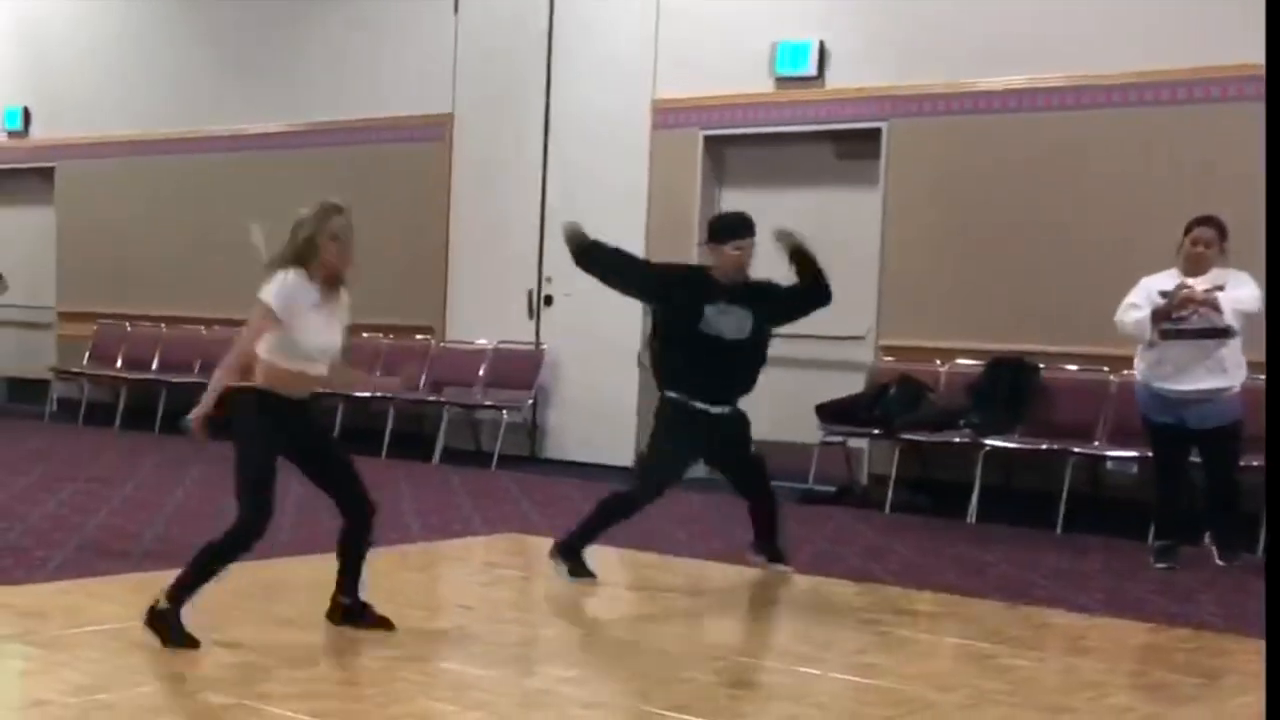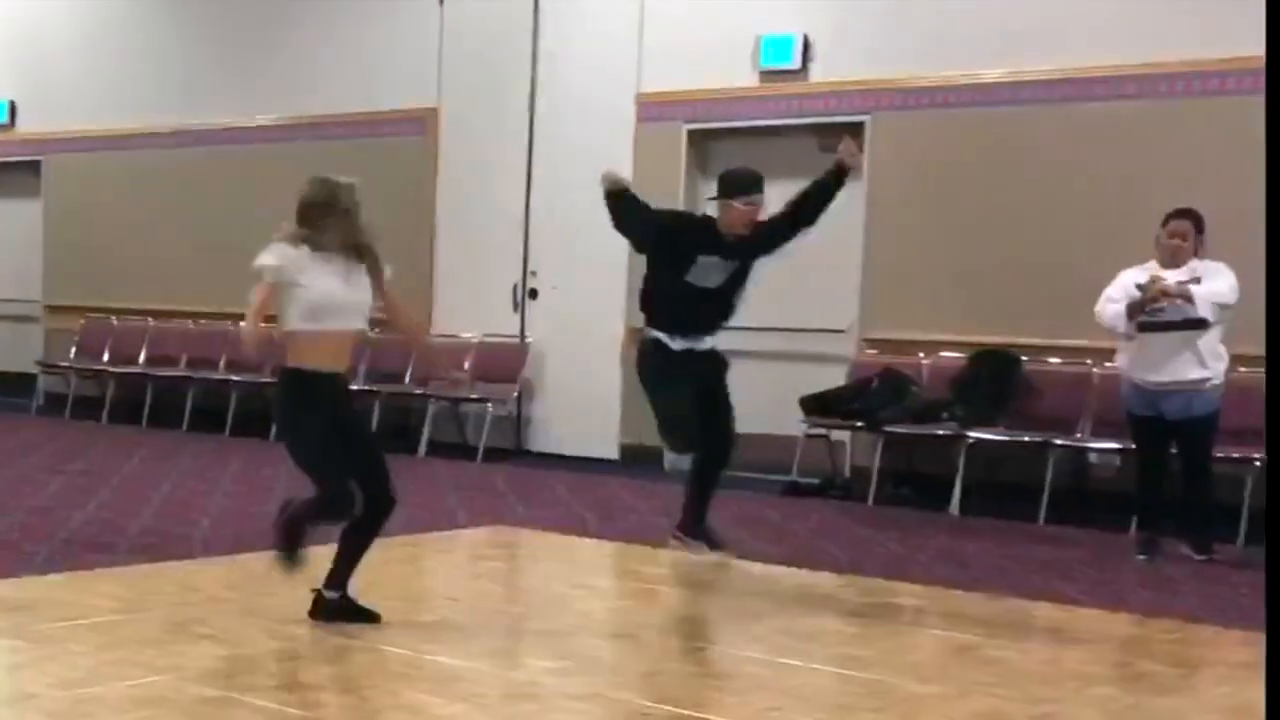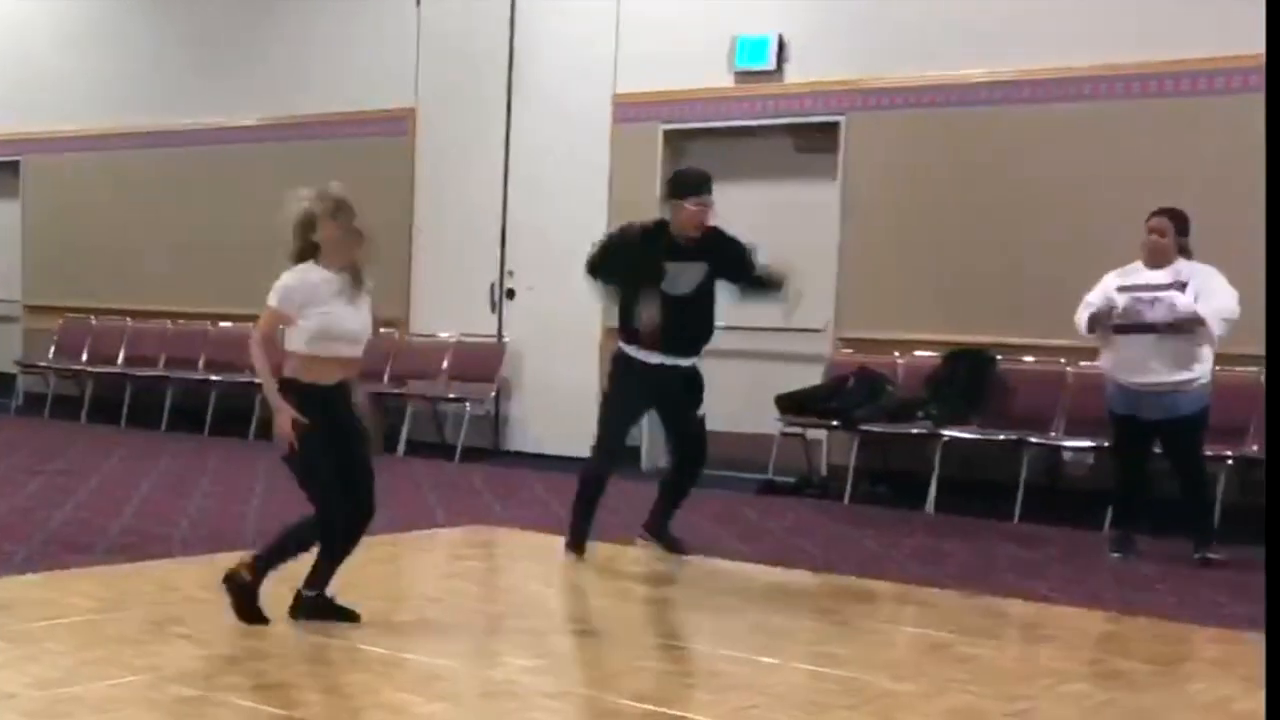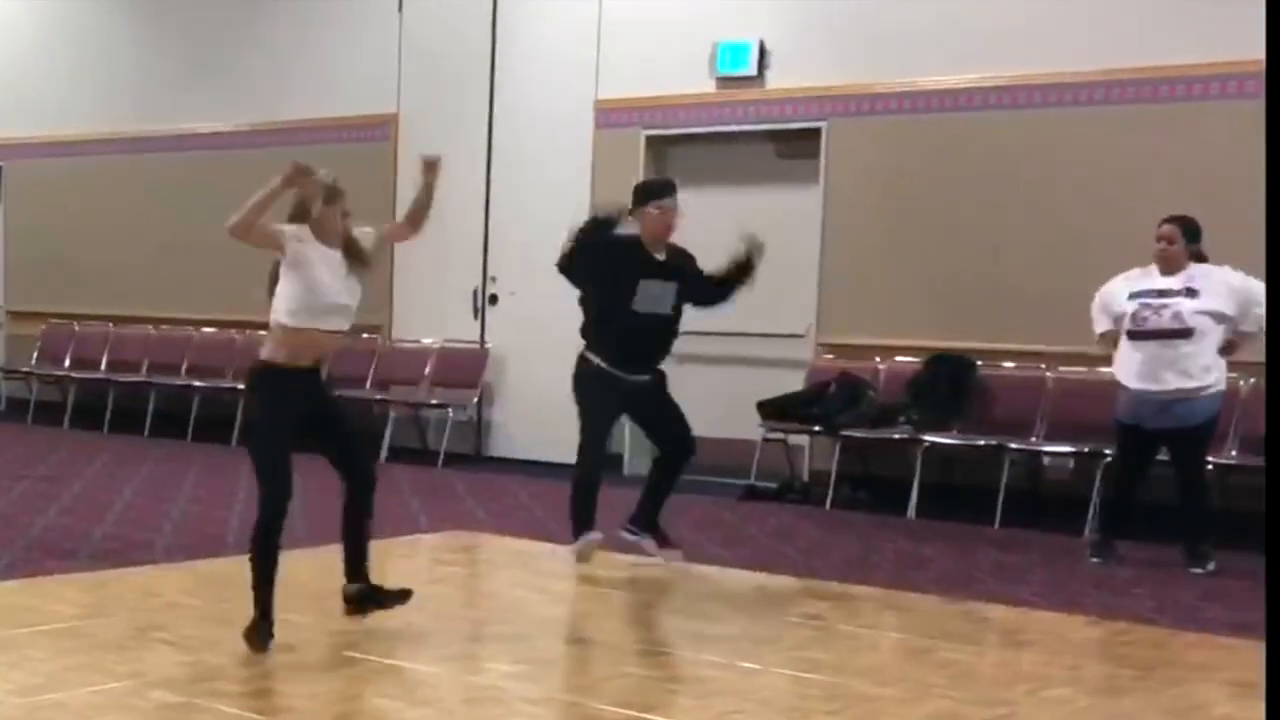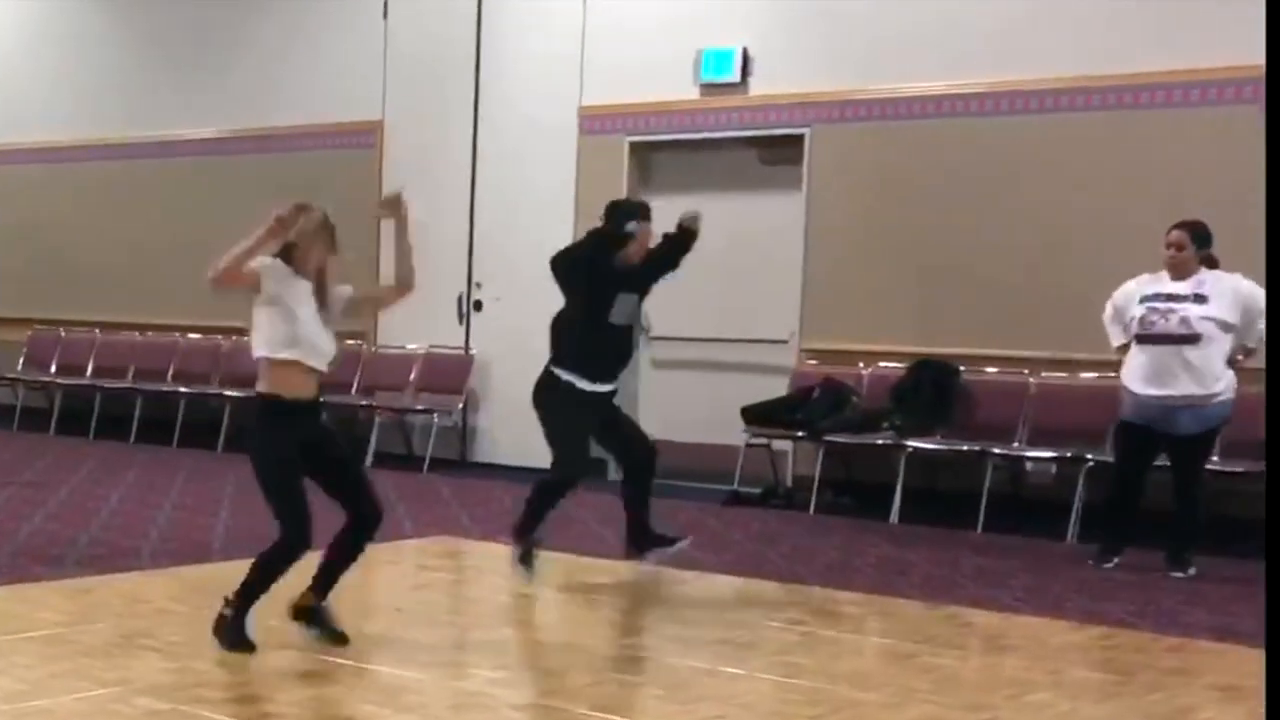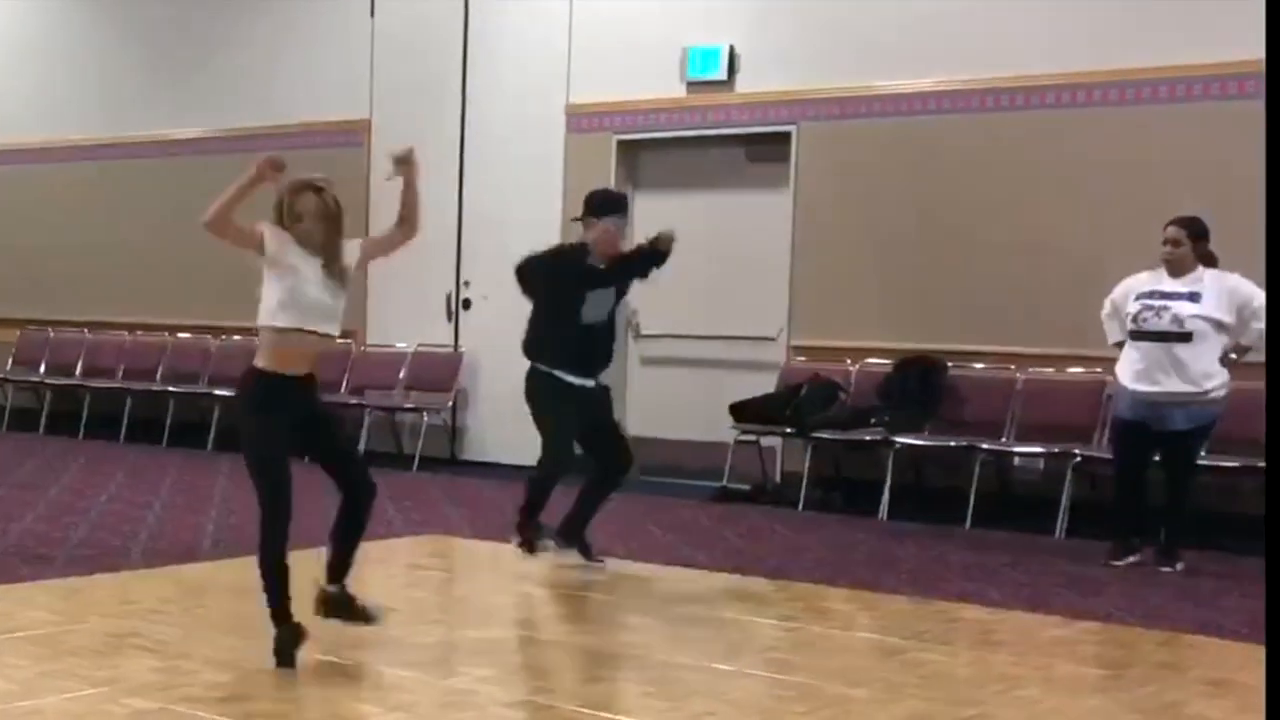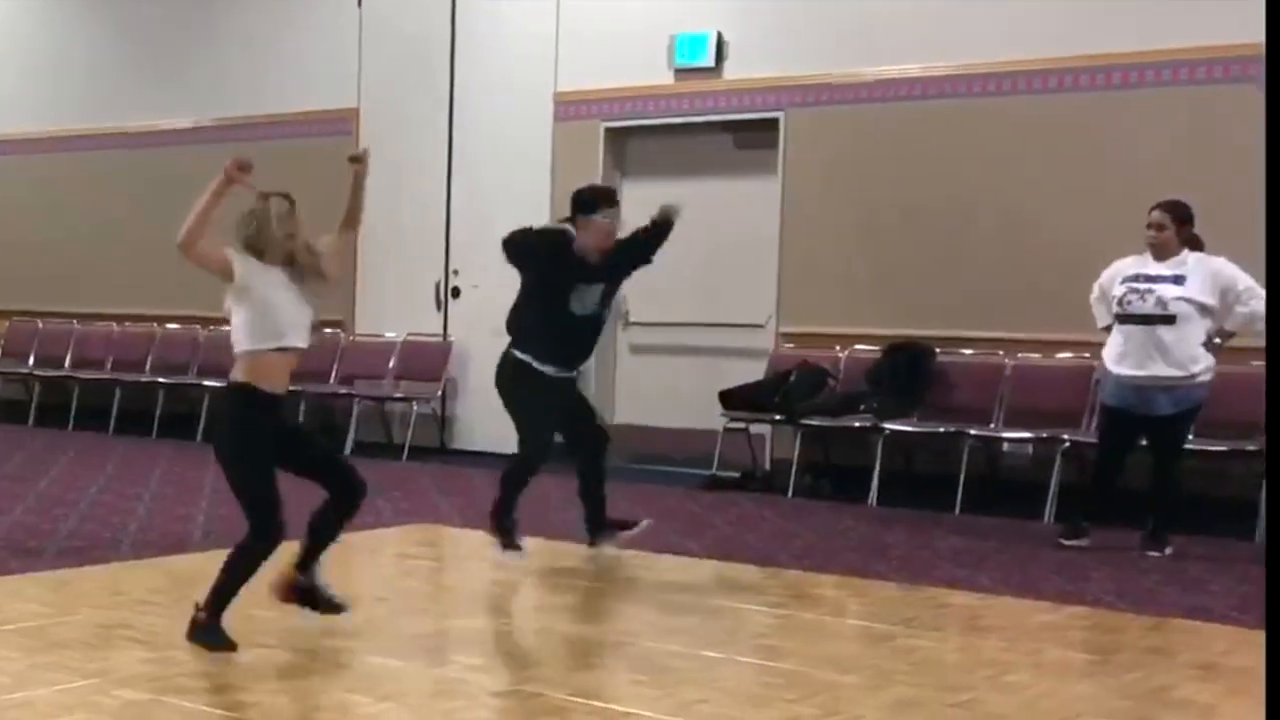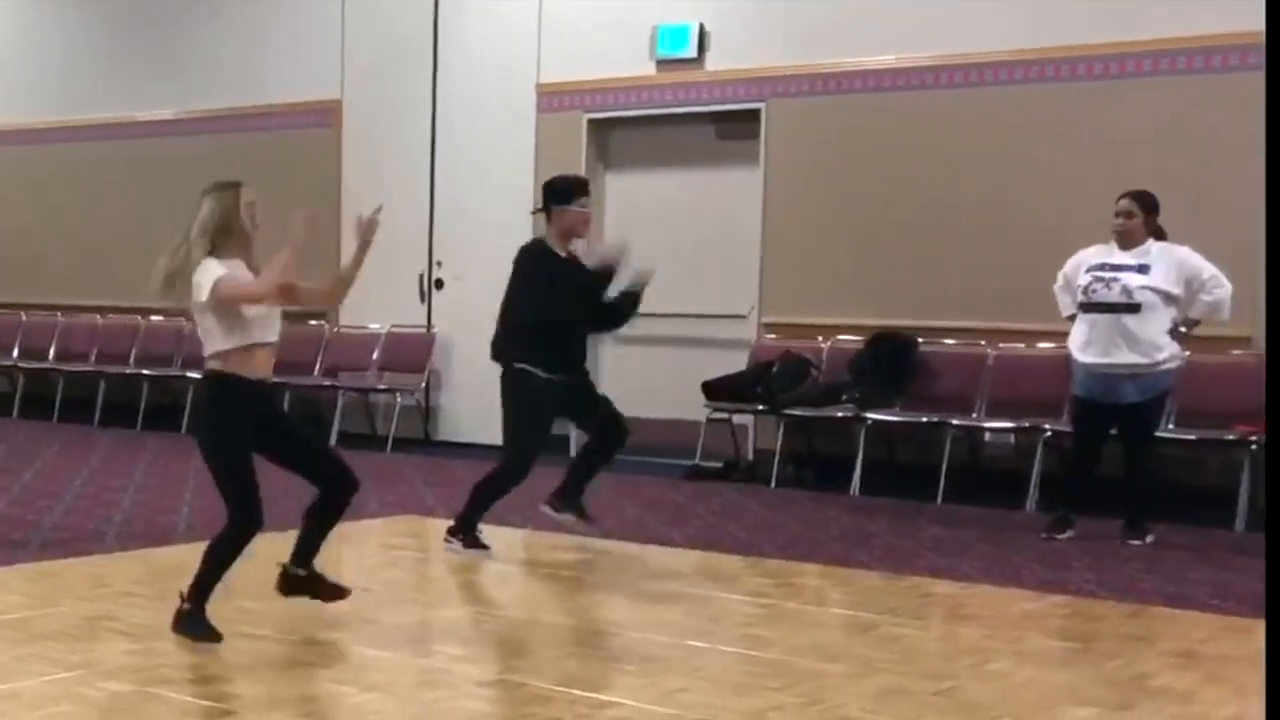
dt=0.3s
person 1, frame 1
left shoulder: (337, 299)
right shoulder: (290, 285)
right elbow: (244, 347)
left wrist: (373, 383)
right wrist: (208, 401)
left hip: (301, 416)
right hip: (264, 412)
left knee: (361, 508)
right knee: (251, 524)
left ankle: (346, 602)
right ankle: (168, 608)
person 1, frame 2
left shoulder: (362, 264)
right shoulder: (284, 257)
left elbow: (400, 320)
right elbow: (252, 316)
right wrist: (252, 333)
left hip: (338, 394)
right hip: (299, 392)
left knee: (380, 498)
right knee: (339, 499)
left ankle: (331, 594)
right ankle: (293, 519)
person 1, frame 3
left shoulder: (355, 278)
right shoulder: (298, 282)
right elbow: (258, 345)
left wrist: (360, 402)
right wrist: (278, 407)
left hip: (339, 401)
right hip: (301, 402)
left knee: (359, 506)
right knee: (331, 510)
left ankle: (311, 594)
right ankle: (247, 575)
person 1, frame 4
left shoulder: (354, 244)
right shoulder: (297, 242)
left elbow: (410, 227)
right elbow: (239, 227)
left wrist: (429, 183)
right wrist: (284, 184)
left hip: (310, 384)
right hip: (274, 383)
left knee: (361, 477)
right knee: (275, 499)
left ankle: (359, 587)
right ankle: (262, 616)
person 1, frame 5
left shoulder: (331, 296)
right shoulder: (272, 275)
left elbow: (400, 288)
right elbow: (219, 278)
left wrist: (399, 225)
right wrist: (267, 236)
left hip: (310, 419)
right hip: (273, 419)
left knee: (367, 513)
right knee: (297, 534)
left ankle: (312, 601)
right ankle: (233, 613)
person 1, frame 6
left shoulder: (344, 256)
right shoulder: (276, 245)
left elbow: (406, 230)
right elbow: (214, 223)
left wrist: (409, 178)
right wrist: (256, 176)
left hip: (304, 395)
right hip: (264, 394)
left knee: (360, 488)
right knee: (277, 512)
left ankle: (334, 589)
right ankle: (284, 625)
person 1, frame 7
left shoulder: (300, 269)
right shoulder: (242, 268)
left elbow: (346, 231)
right elbow: (186, 245)
left wrist: (358, 179)
right wrist: (224, 185)
left hip: (275, 414)
right hip: (241, 412)
left knee: (349, 487)
right knee: (267, 526)
left ankle: (301, 578)
right ankle: (206, 617)
person 1, frame 8
left shoulder: (259, 274)
right shoulder: (210, 272)
left elbow: (326, 299)
right elbow: (264, 295)
left wrist: (362, 249)
right wrist: (295, 244)
left hip: (262, 402)
right hip: (225, 401)
left knee: (341, 483)
right knee: (246, 517)
left ankle: (298, 568)
right ankle: (191, 608)
person 2, frame 1
left shoulder: (762, 298)
right shoulder: (679, 283)
left elbow: (818, 296)
right elbow: (624, 269)
left wrist: (799, 253)
right wrist: (581, 245)
left hip: (724, 417)
right hip: (681, 411)
left knee: (757, 487)
right knee: (645, 489)
left ankle: (766, 547)
right ankle: (571, 548)
person 2, frame 2
left shoulder: (752, 239)
right shoulder: (678, 232)
left elbow: (799, 214)
right elbow: (632, 220)
left wrist: (840, 169)
right wrist: (616, 191)
left hip: (703, 353)
right hip: (662, 351)
left knee: (719, 440)
right knee: (683, 432)
left ankle: (692, 524)
person 2, frame 3
left shoulder: (715, 245)
right shoulder: (641, 241)
left elbow: (745, 272)
right elbow: (602, 267)
left wrist: (770, 281)
right wrist: (641, 298)
left hip: (683, 371)
right hip: (638, 366)
left knee: (692, 455)
right knee: (609, 450)
left ankle: (657, 526)
right ankle: (578, 533)
person 2, frame 4
left shoulder: (680, 263)
right shoulder: (616, 252)
left elbow: (707, 295)
right elbow: (572, 265)
left wrist: (745, 265)
right wrist: (603, 227)
left hip: (644, 377)
right hip: (600, 374)
left knee: (679, 445)
right knee: (594, 454)
left ankle: (643, 523)
right ankle: (584, 532)
person 2, frame 5
left shoulder: (638, 271)
right shoulder: (591, 269)
left elbow: (664, 258)
right elbow: (562, 263)
left wrist: (685, 232)
right wrist: (618, 233)
left hip: (598, 394)
right hip: (561, 390)
left knee: (641, 456)
right knee: (571, 467)
left ankle: (640, 537)
right ankle: (524, 535)
person 2, frame 6
left shoulder: (617, 267)
right shoulder: (564, 265)
left elbow: (645, 261)
right elbow: (527, 276)
left wrist: (661, 246)
right wrist: (585, 246)
left hip: (588, 385)
right hip: (550, 382)
left knee: (616, 460)
right knee: (560, 456)
left ankle: (571, 534)
right ankle: (528, 527)
person 2, frame 7
left shoulder: (612, 261)
right shoulder: (554, 252)
left elbow: (641, 246)
right elbow: (514, 245)
left wrist: (663, 224)
right wrist: (567, 240)
left hip: (561, 375)
right hip: (523, 372)
left knee: (592, 441)
right knee: (537, 446)
left ankle: (599, 525)
right ankle: (502, 519)
person 2, frame 8
left shoulder: (571, 263)
right shoulder: (534, 259)
left elbow: (596, 317)
right elbow: (546, 312)
left wrist: (630, 296)
right wrist: (598, 273)
left hip: (566, 375)
right hip: (529, 377)
left knee: (611, 429)
right knee: (518, 462)
left ankle: (564, 499)
right ankle: (462, 528)
person 3, frame 1
left shoulder: (1235, 280)
right shoulder: (1154, 283)
left elbow: (1248, 302)
right elbow: (1127, 321)
left wrist: (1204, 298)
right wrist: (1166, 309)
left hip: (1217, 398)
right hip: (1162, 396)
left knee: (1223, 473)
right knee: (1169, 474)
left ankle: (1222, 538)
right ankle: (1166, 542)
person 3, frame 2
left shoulder: (1213, 272)
right shoulder: (1132, 276)
left elbow: (1222, 295)
right elbow: (1105, 313)
left wrist: (1176, 291)
right wrist: (1140, 302)
left hip: (1197, 390)
right hip: (1144, 389)
left knee: (1197, 467)
right knee: (1150, 466)
left ankle: (1198, 538)
right ankle: (1148, 534)
person 3, frame 3
left shoulder: (1200, 275)
right shoulder: (1118, 278)
left elbow: (1225, 307)
right elbow: (1084, 315)
left wrist: (1187, 320)
right wrist: (1098, 318)
left hip: (1183, 391)
right hip: (1127, 390)
left knee: (1190, 467)
right knee: (1130, 466)
left ankle: (1204, 540)
right ankle: (1123, 532)
person 3, frame 4
left shoulder: (1217, 281)
right shoulder: (1131, 281)
left elbow: (1259, 300)
right elbow: (1101, 304)
left wrist: (1237, 339)
right wrist: (1109, 338)
left hip: (1194, 399)
right hip: (1137, 399)
left knee: (1191, 477)
right knee: (1125, 472)
left ankle: (1198, 548)
right ankle: (1105, 538)
person 3, frame 5
left shoulder: (1228, 288)
right shoulder: (1141, 287)
left elbow: (1261, 316)
right elbow: (1113, 313)
left wrist: (1239, 354)
right wrist: (1126, 350)
left hip: (1199, 406)
right hip: (1142, 402)
left knee: (1187, 484)
right knee: (1126, 474)
left ankle: (1180, 553)
right ankle: (1112, 544)
person 3, frame 6
left shoulder: (1225, 286)
right shoulder: (1139, 284)
left elbow: (1260, 316)
right elbow: (1111, 312)
left wrist: (1231, 355)
right wrist: (1126, 348)
left hip: (1191, 402)
right hip: (1135, 397)
left knee: (1179, 478)
right knee: (1127, 470)
left ankle: (1171, 548)
right ankle: (1128, 542)
person 3, frame 7
left shoulder: (1210, 270)
right shoulder: (1125, 268)
left elbow: (1252, 300)
right elbow: (1099, 297)
left wrist: (1216, 340)
left hip: (1177, 386)
right hip: (1121, 382)
left knee: (1166, 462)
right knee: (1108, 456)
left ankle: (1158, 534)
right ankle: (1080, 522)
person 3, frame 8
left shoulder: (1174, 258)
right shoulder: (1089, 257)
left elbow: (1216, 289)
right elbow: (1064, 286)
left wrist: (1182, 329)
right wrist: (1078, 323)
left hip: (1144, 374)
right hip: (1090, 371)
left knee: (1137, 451)
right knee: (1083, 447)
left ankle: (1136, 522)
right ankle: (1066, 515)
